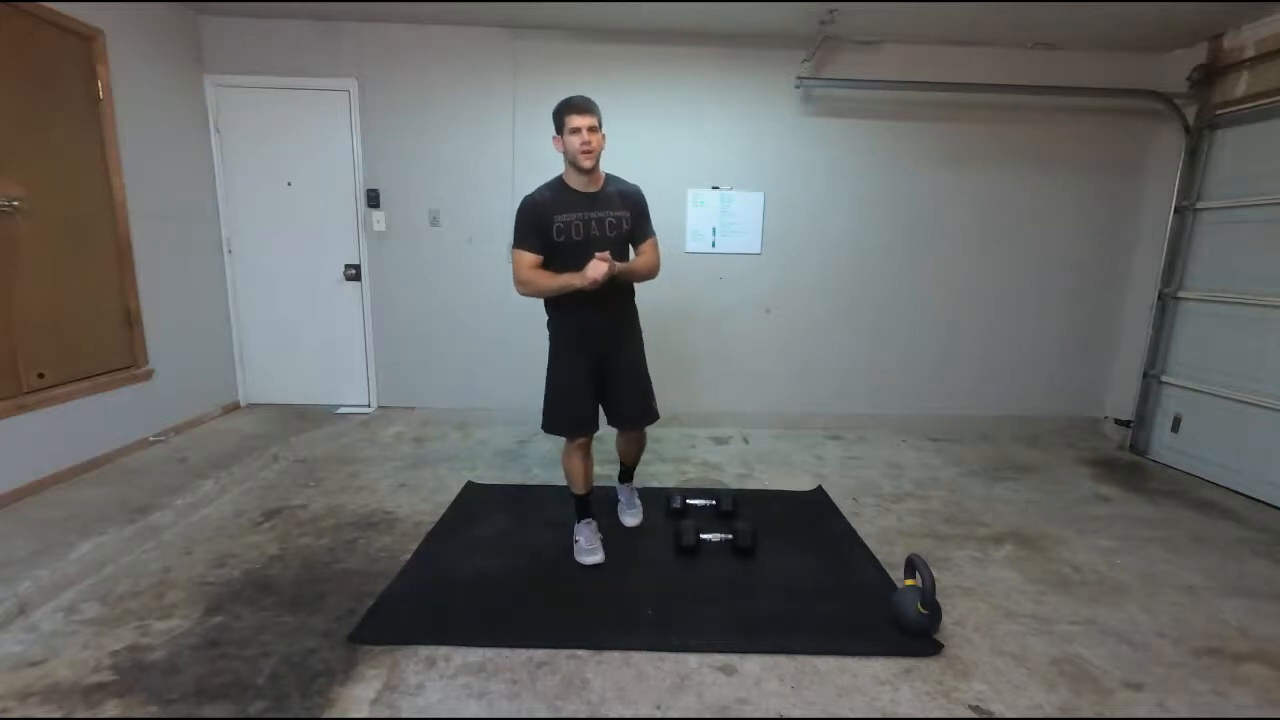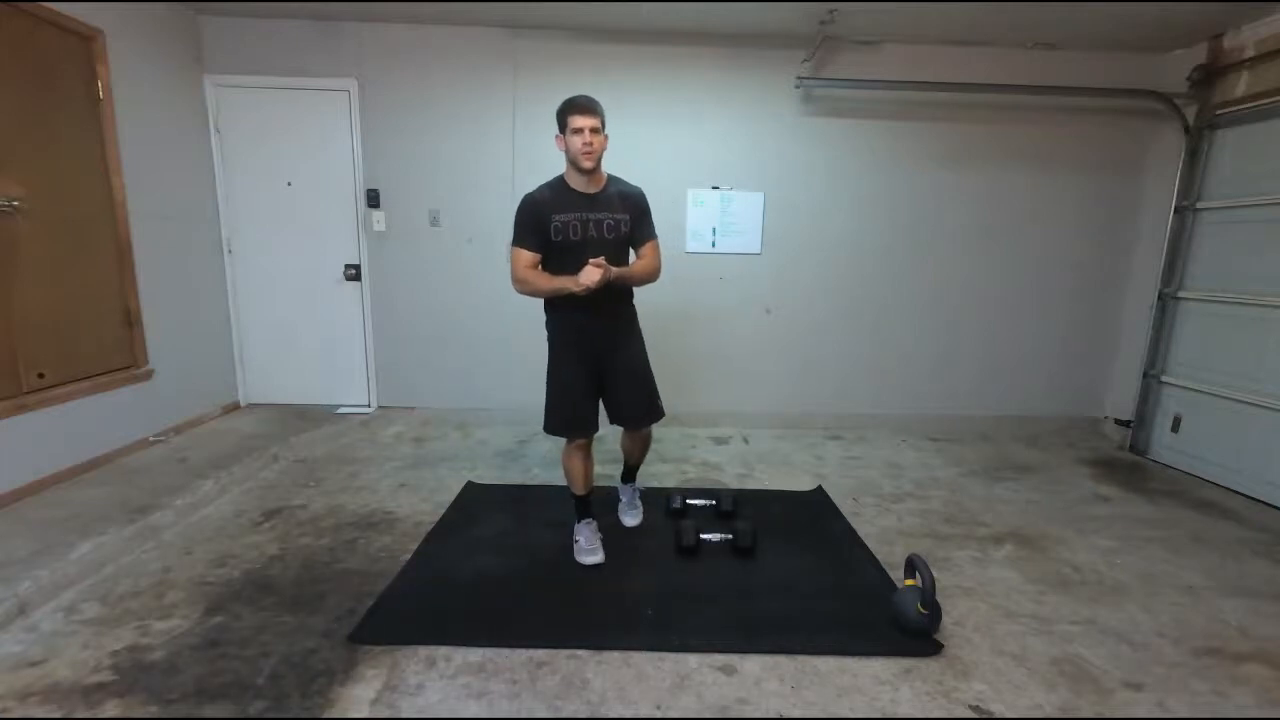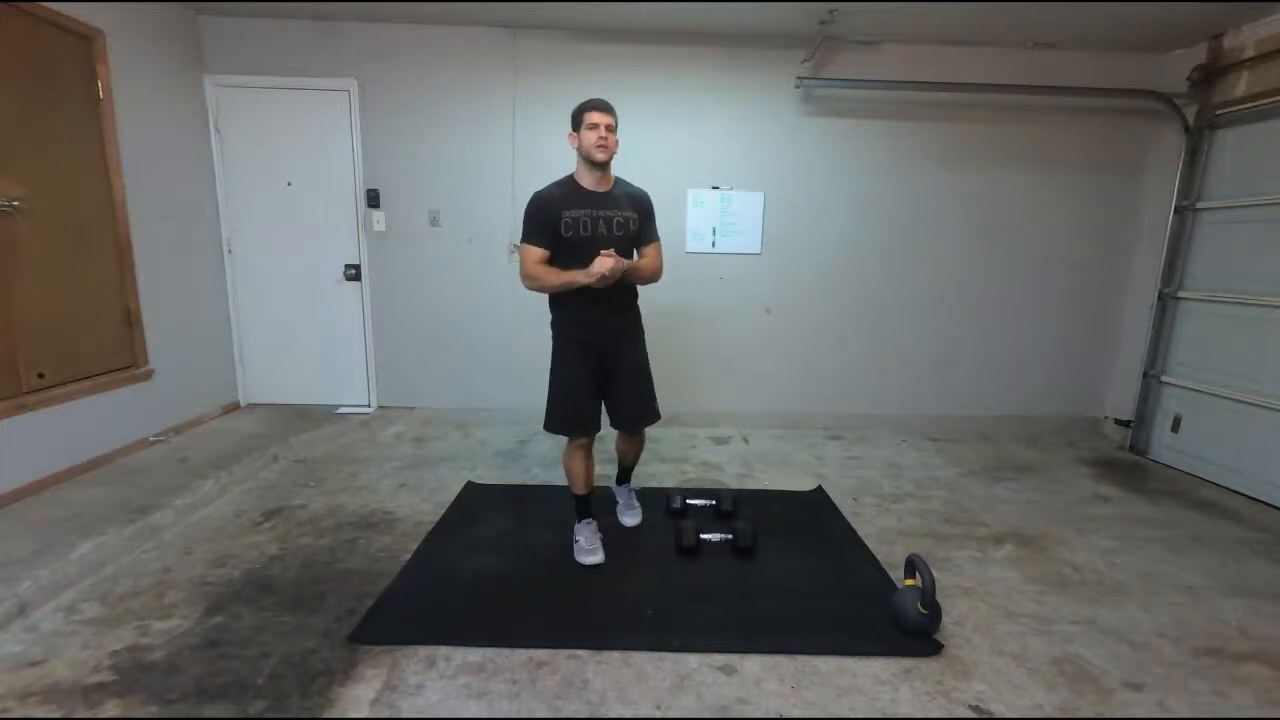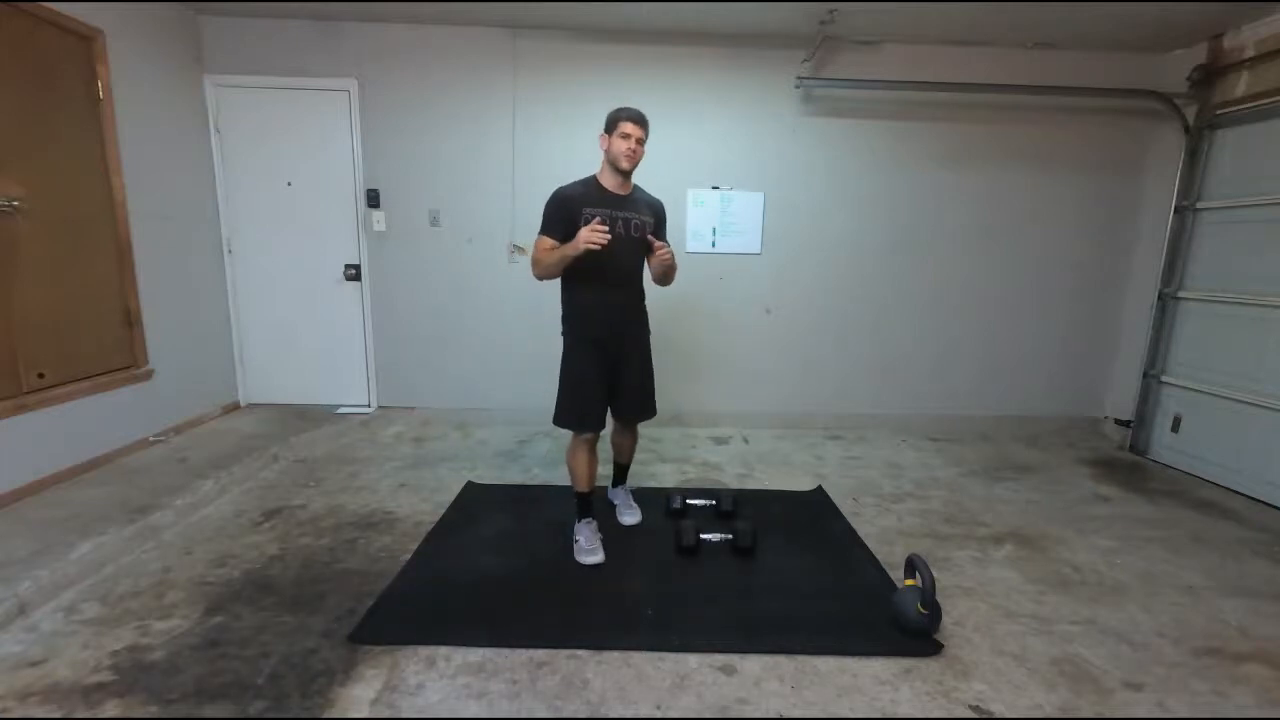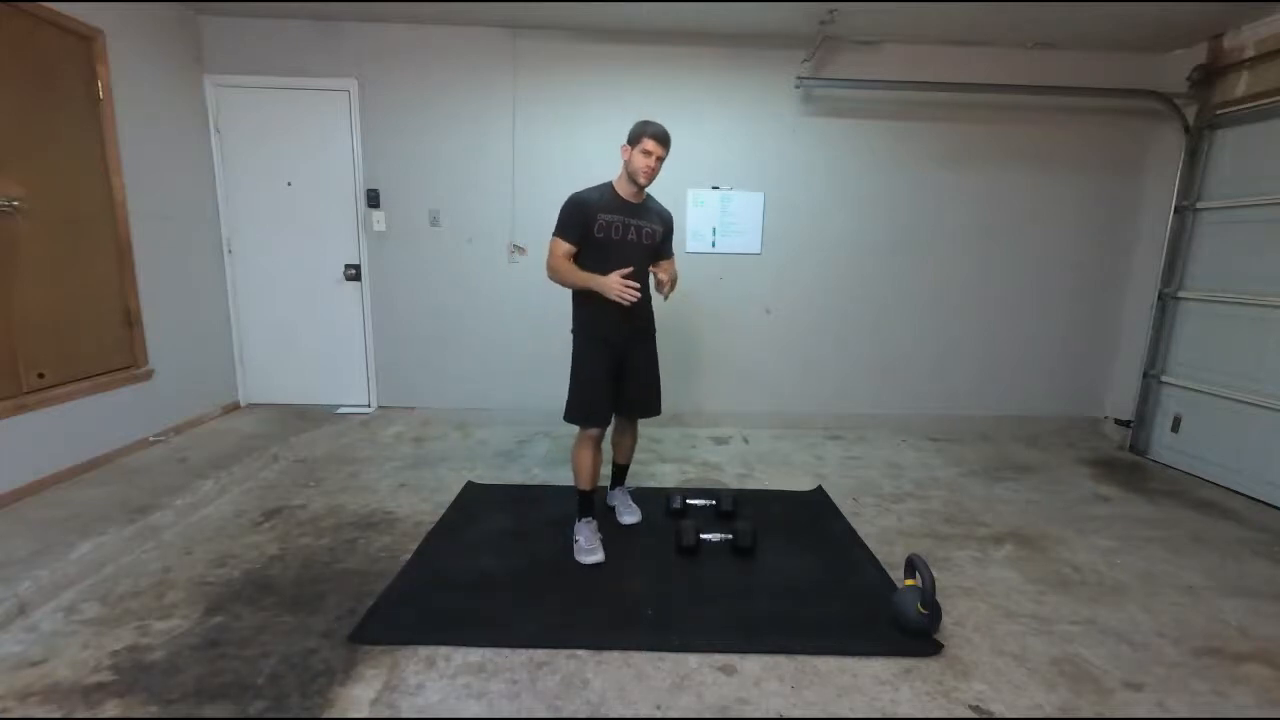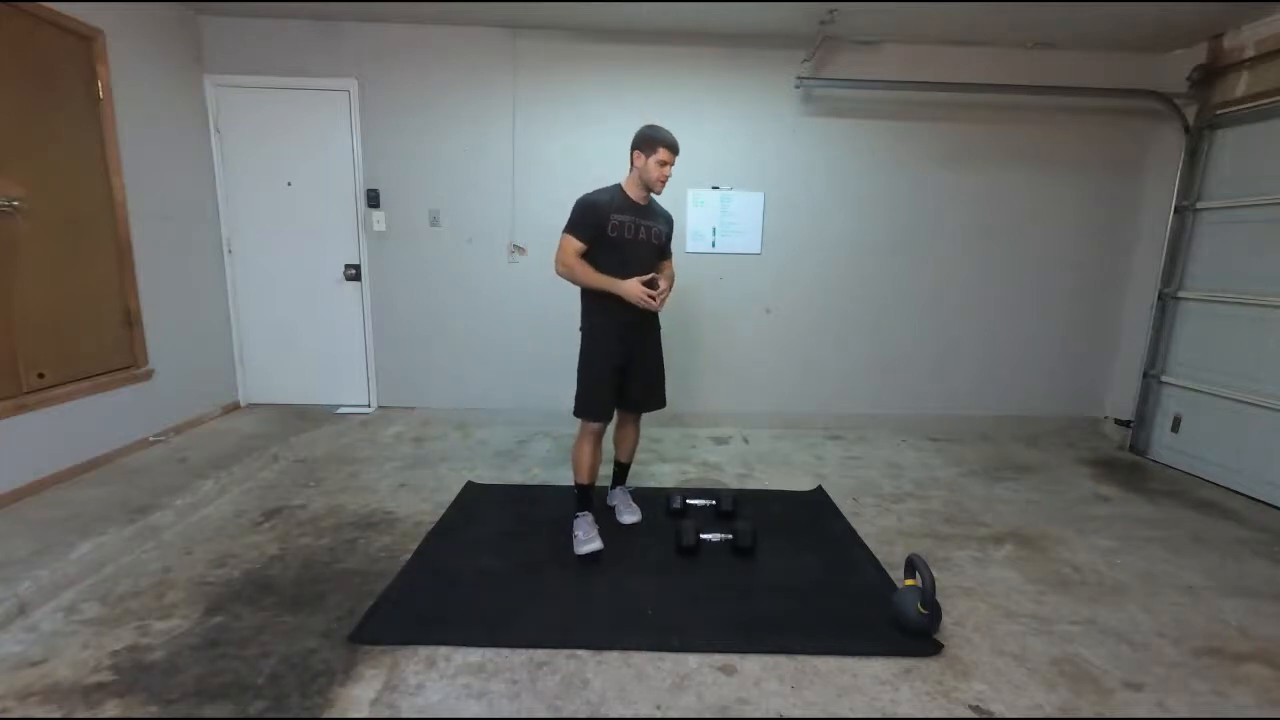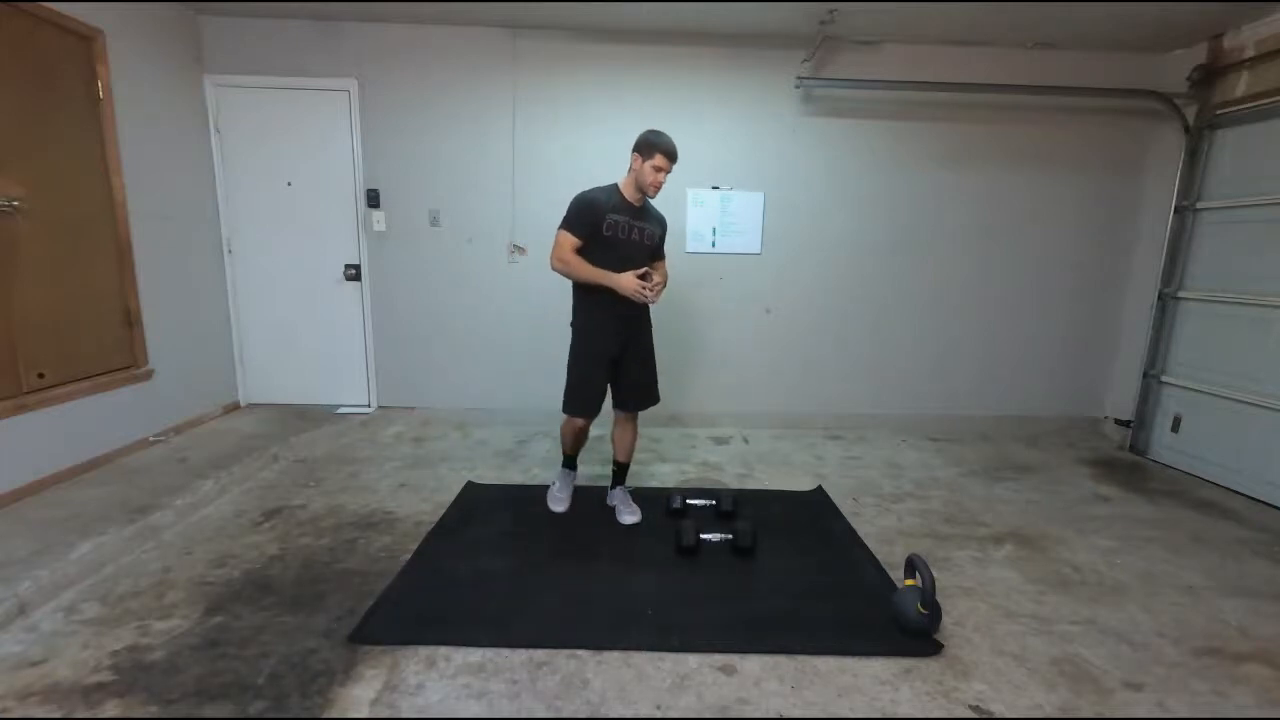
dt=0.4s
person 1, frame 1
left shoulder: (629, 196)
right shoulder: (538, 205)
left elbow: (651, 263)
right elbow: (524, 279)
left wrist: (615, 269)
right wrist: (580, 277)
left hip: (623, 334)
right hip: (571, 340)
left knee: (634, 425)
right knee: (578, 437)
left ankle: (626, 486)
right ankle: (584, 521)
person 1, frame 2
left shoulder: (630, 198)
right shoulder: (538, 204)
left elbow: (651, 266)
right elbow: (522, 277)
left wrist: (612, 274)
right wrist: (574, 281)
left hip: (622, 334)
right hip: (569, 340)
left knee: (640, 424)
right knee: (578, 438)
left ankle: (628, 486)
right ankle: (585, 522)
person 1, frame 3
left shoulder: (637, 200)
right shoulder: (548, 201)
left elbow: (654, 267)
right elbow: (531, 274)
left wrist: (624, 267)
right wrist: (586, 274)
left hip: (626, 335)
right hip: (574, 339)
left knee: (634, 427)
right knee: (580, 437)
left ankle: (624, 487)
right ankle: (584, 522)
person 1, frame 4
left shoulder: (651, 207)
right shoulder: (569, 198)
left elbow: (662, 279)
right elbow: (540, 266)
left wrist: (666, 262)
right wrist: (575, 246)
left hip: (633, 334)
right hip: (584, 337)
left knee: (628, 421)
right knee: (585, 430)
left ankle: (620, 488)
right ankle: (584, 520)
person 1, frame 5
left shoulder: (660, 217)
right shoulder: (585, 204)
left elbow: (666, 268)
right elbow: (555, 265)
left wrist: (666, 280)
right wrist: (599, 282)
left hip: (639, 334)
right hip: (594, 335)
left knee: (629, 418)
right knee: (591, 428)
left ankle: (618, 489)
right ankle: (585, 519)
person 1, frame 6
left shoulder: (662, 218)
right shoulder: (596, 205)
right elbow: (565, 263)
left wrist: (665, 285)
right wrist: (620, 286)
left hip: (645, 330)
right hip: (602, 331)
left knee: (631, 413)
right knee: (593, 423)
left ankle: (619, 489)
right ankle: (582, 513)
person 1, frame 7
left shoulder: (656, 220)
right shoulder: (591, 203)
right elbow: (560, 258)
left wrist: (658, 282)
right wrist: (615, 279)
left hip: (636, 329)
right hip: (592, 328)
left knee: (628, 411)
right knee: (580, 418)
left ankle: (618, 488)
right ankle: (567, 471)
